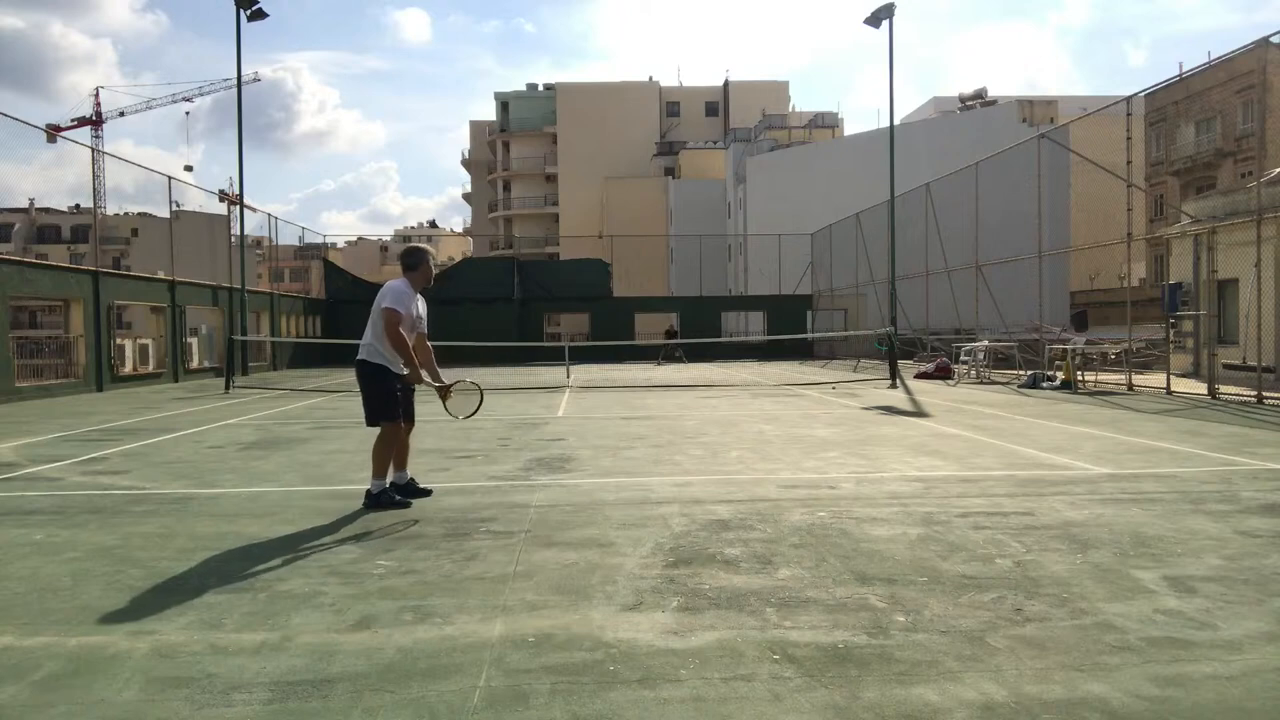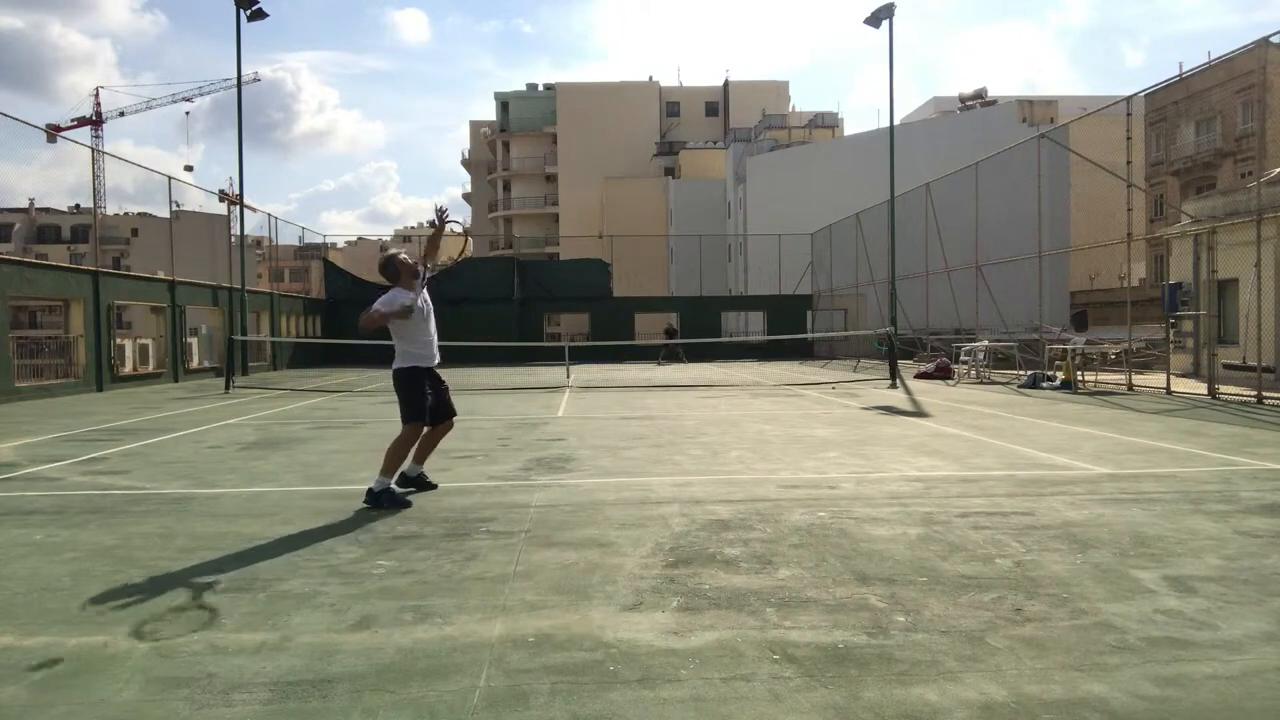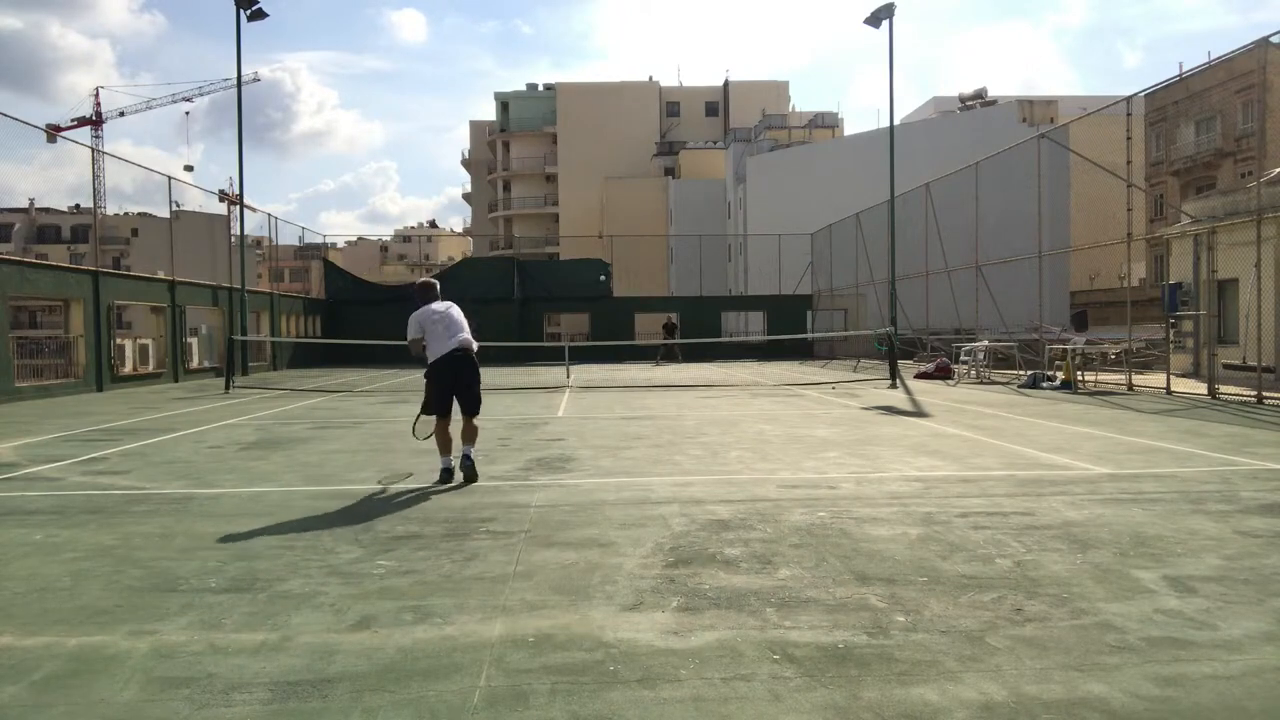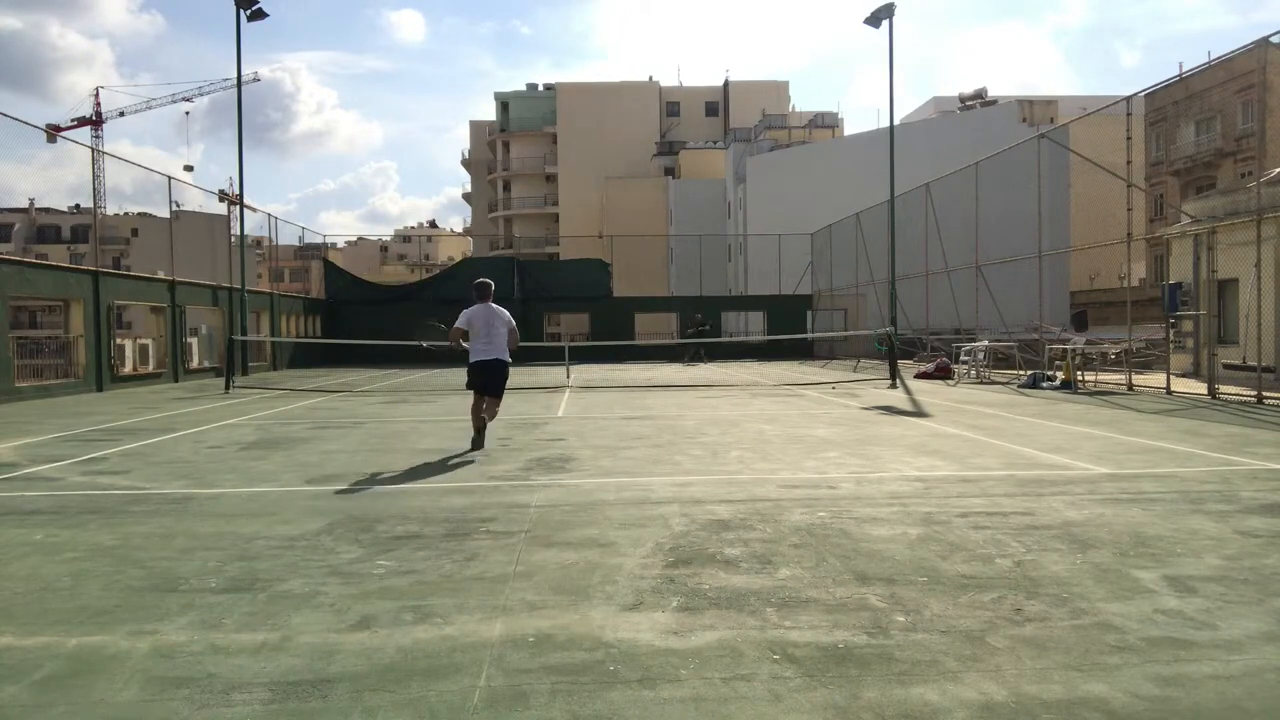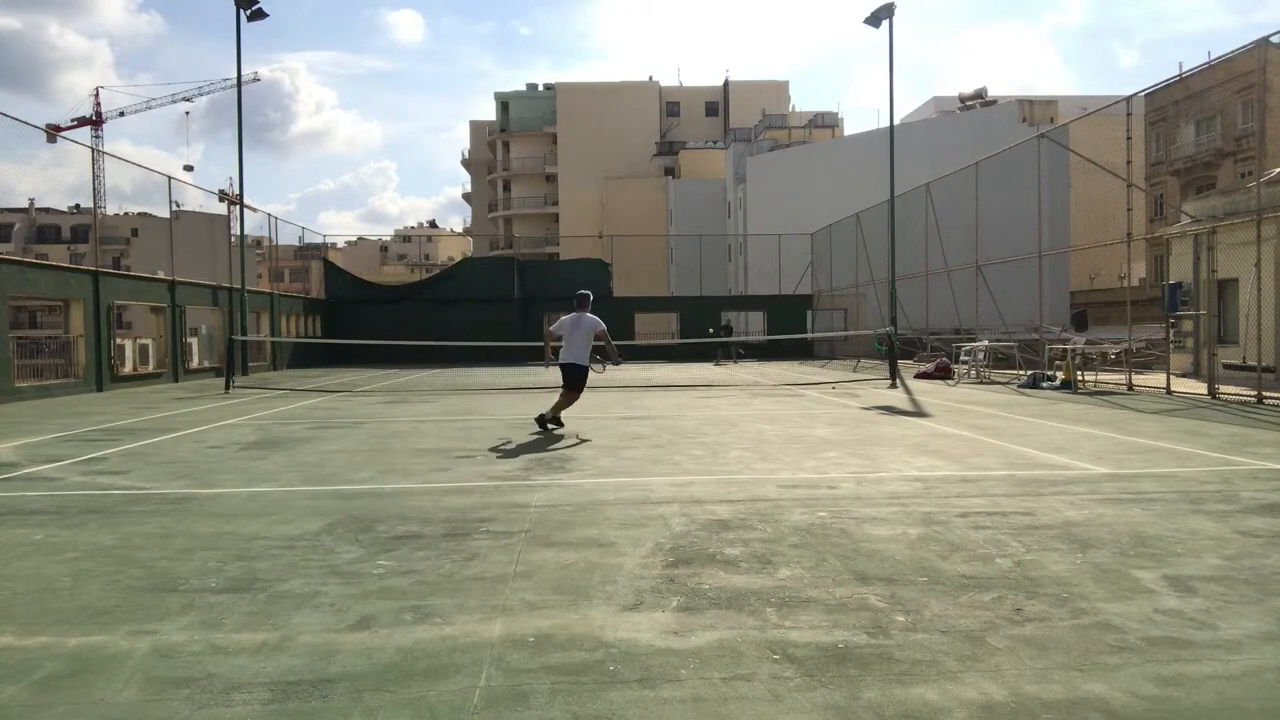
dt=0.7s
person 1, frame 1
left shoulder: (419, 301)
right shoulder: (397, 290)
left elbow: (421, 344)
right elbow: (392, 331)
left wrist: (437, 378)
right wrist: (414, 368)
left hip: (394, 369)
right hip: (375, 366)
left knee: (405, 425)
right knee: (391, 426)
left ankle: (401, 481)
right ankle: (377, 491)
person 1, frame 2
left shoulder: (418, 284)
right shoulder: (395, 299)
left elbow: (430, 254)
right elbow: (364, 324)
left wrist: (439, 228)
right wrist: (395, 314)
left hip: (428, 370)
right hip: (410, 371)
left knee: (444, 423)
right knee: (414, 429)
left ankle: (412, 473)
right ankle: (380, 488)
person 1, frame 3
left shoulder: (416, 317)
right shoulder: (452, 307)
left elbow: (416, 350)
left hip: (438, 363)
right hip: (464, 358)
left knee: (442, 421)
right knee: (469, 419)
left ankle: (446, 467)
right ankle: (467, 456)
person 1, frame 4
left shoulder: (468, 313)
right shoulder: (503, 313)
left elbow: (454, 336)
right elbow: (514, 340)
left wrist: (465, 346)
left hip: (477, 360)
right hip: (500, 361)
left knee: (478, 397)
right knee: (492, 404)
left ankle: (476, 437)
right ankle: (483, 421)
person 1, frame 5
left shoulder: (564, 320)
right shoulder: (595, 321)
left elbow: (547, 335)
right elbow: (607, 340)
left wrist: (547, 355)
right wrist: (615, 357)
left hip: (564, 361)
right hip: (579, 363)
left knee: (568, 391)
right knee: (573, 395)
left ankle: (554, 416)
right ankle: (547, 416)
